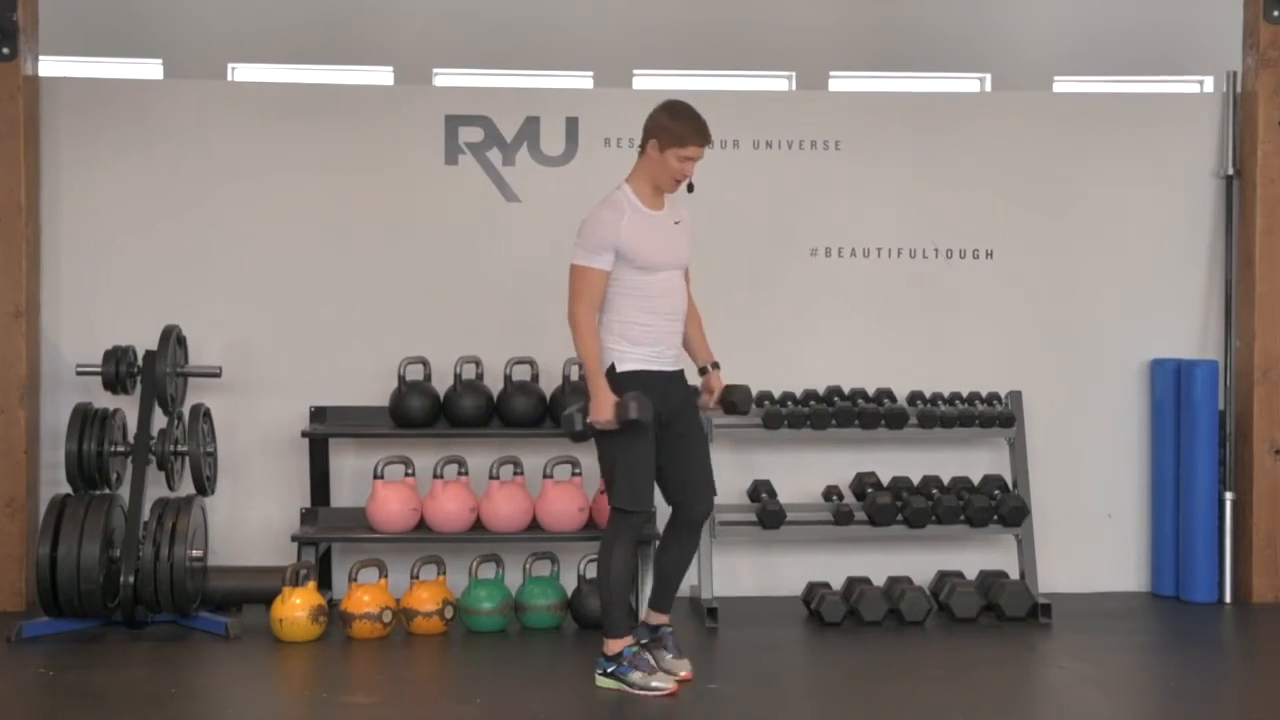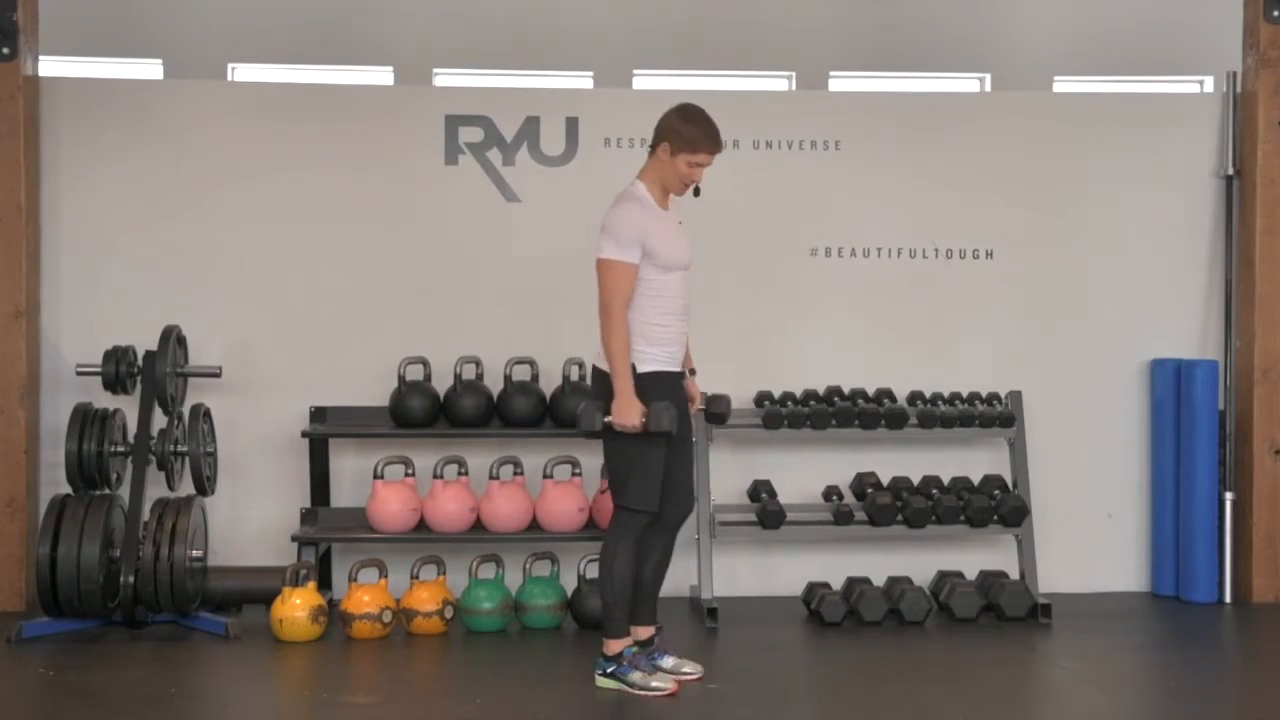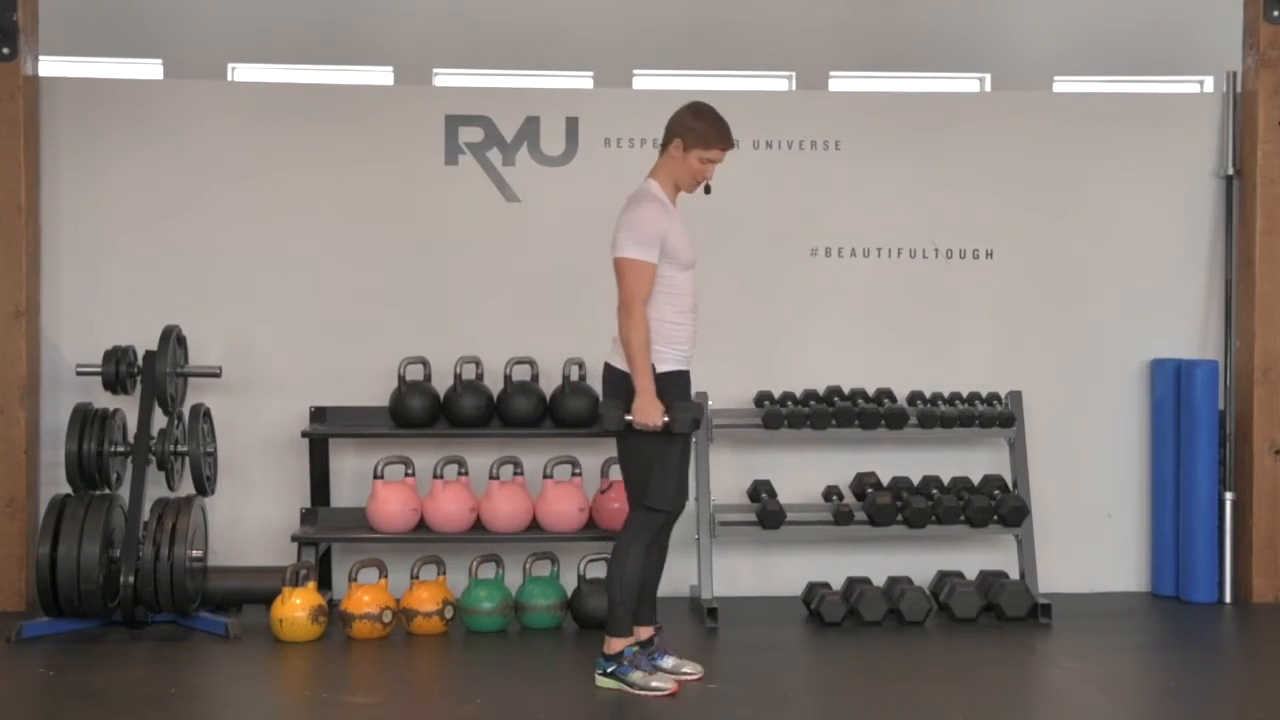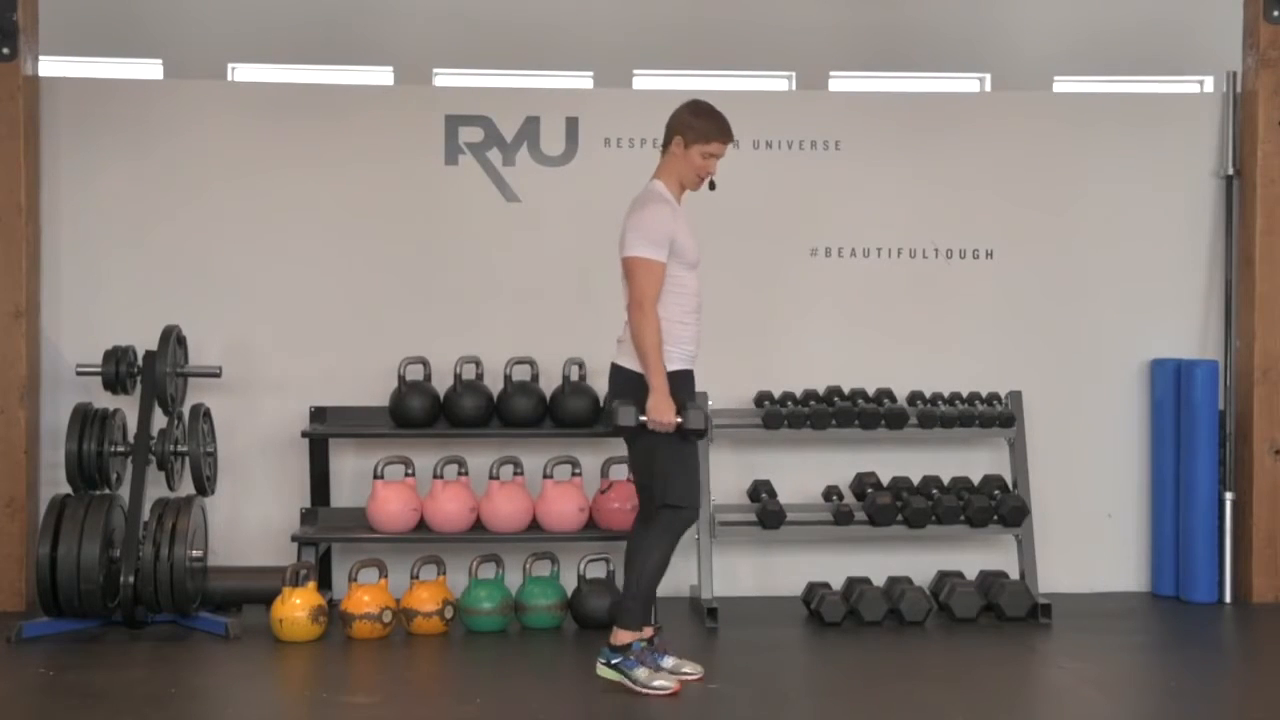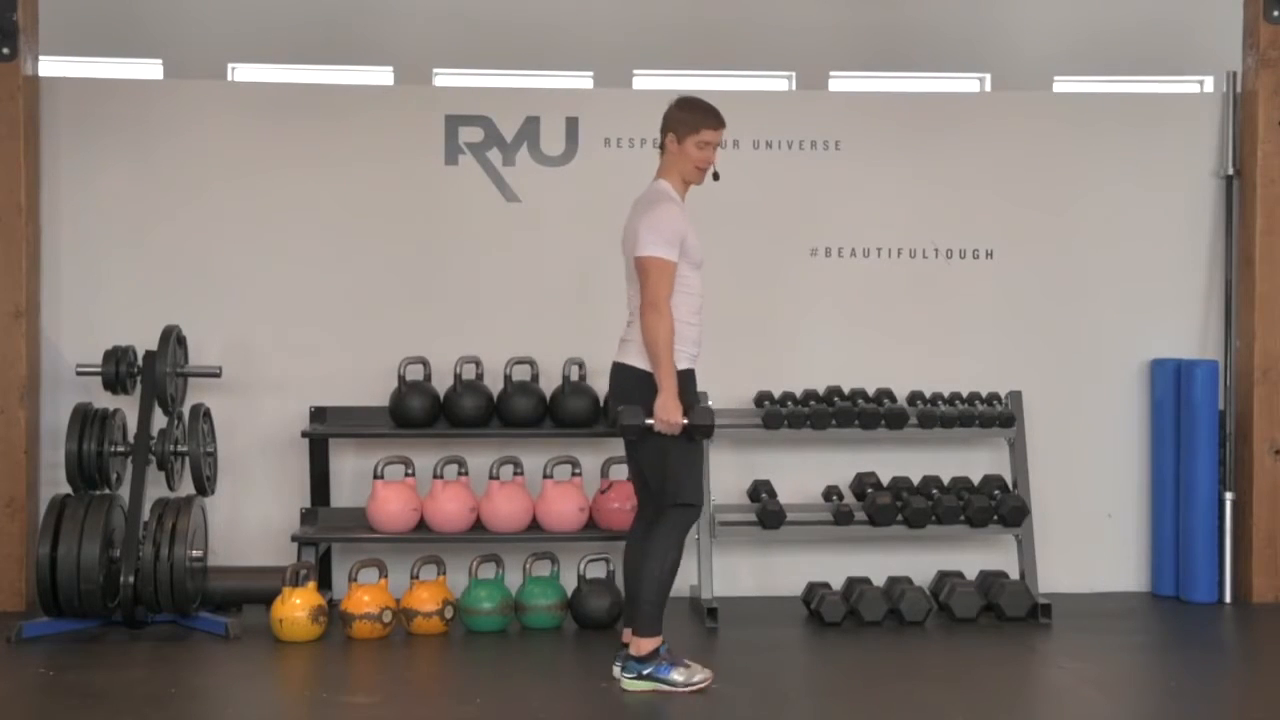
dt=0.2s
person 1, frame 1
left shoulder: (678, 217)
right shoulder: (609, 219)
right elbow: (583, 311)
left wrist: (708, 367)
right wrist: (599, 389)
left hip: (671, 382)
right hip: (626, 382)
left knee: (696, 503)
right knee: (630, 515)
left ankle: (656, 622)
right ankle: (615, 654)
person 1, frame 2
left shoulder: (667, 215)
right shoulder: (629, 214)
right elbow: (612, 310)
left wrist: (688, 375)
right wrist: (624, 392)
left hip: (665, 381)
right hip: (634, 384)
left knee: (671, 510)
right knee: (634, 516)
left ankle: (644, 636)
right ankle: (614, 654)
person 1, frame 3
left shoulder: (664, 210)
right shoulder: (647, 211)
right elbow: (633, 308)
right wrist: (645, 391)
left hip: (667, 379)
right hip: (646, 382)
left knee: (663, 512)
right knee: (648, 514)
left ankle: (643, 639)
right ankle: (615, 654)
person 1, frame 4
left shoulder: (664, 208)
right shoulder: (655, 211)
right elbow: (644, 308)
right wrist: (659, 391)
left hip: (659, 378)
right hip: (652, 380)
left knee: (658, 509)
right knee: (676, 508)
left ankle: (641, 639)
right ankle: (619, 645)
person 1, frame 5
left shoulder: (660, 206)
right shoulder: (663, 211)
right elbow: (655, 307)
right wrist: (669, 393)
left hip: (647, 377)
right hip: (654, 380)
left knee: (653, 510)
right knee: (679, 509)
left ankle: (637, 642)
right ankle: (643, 656)
